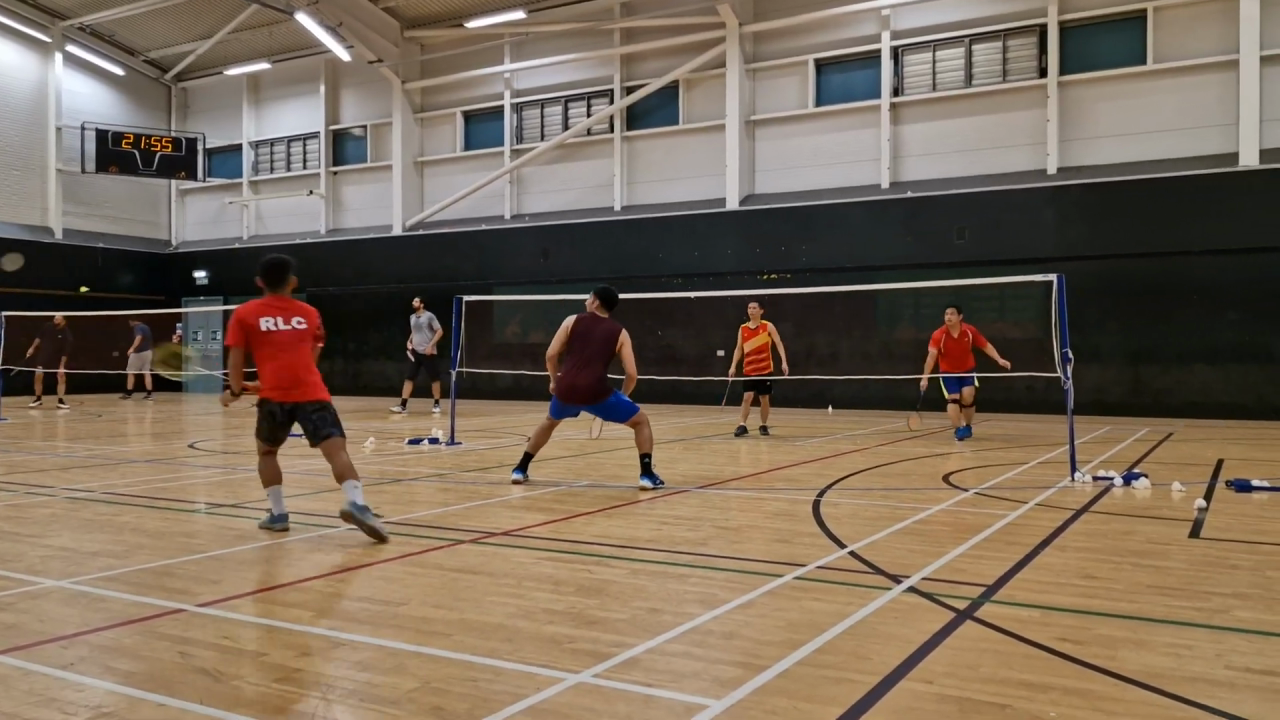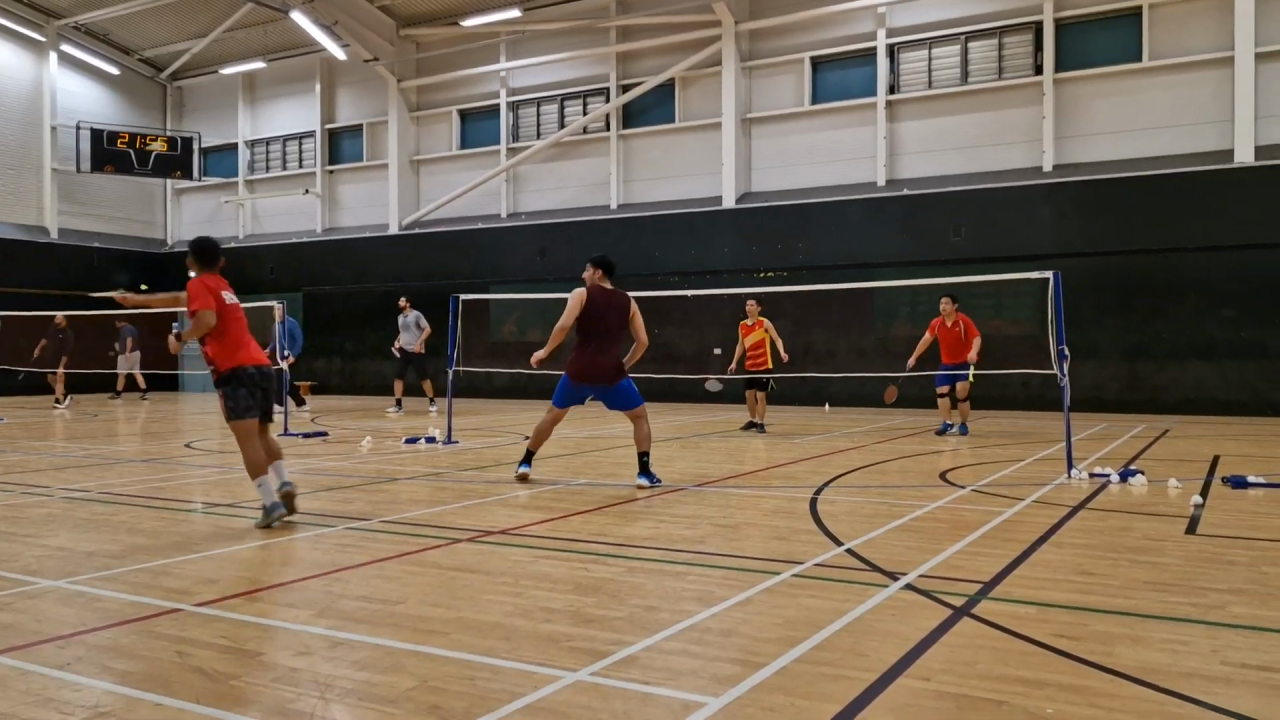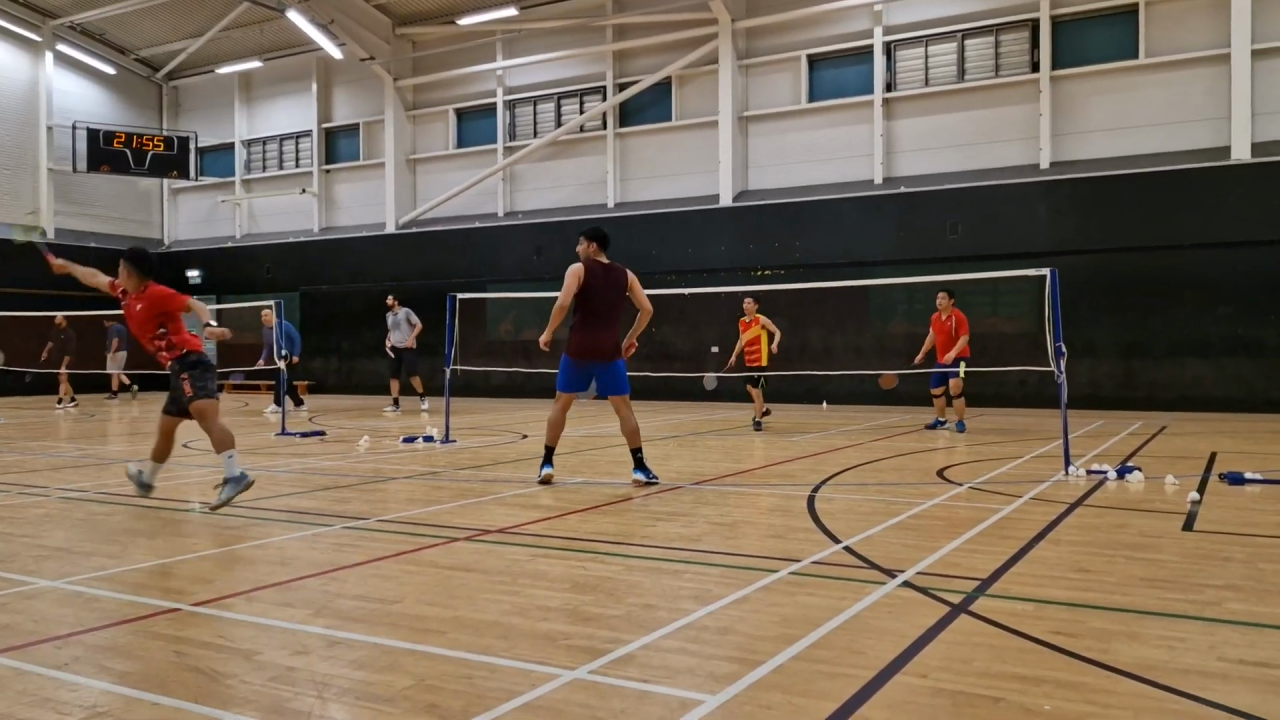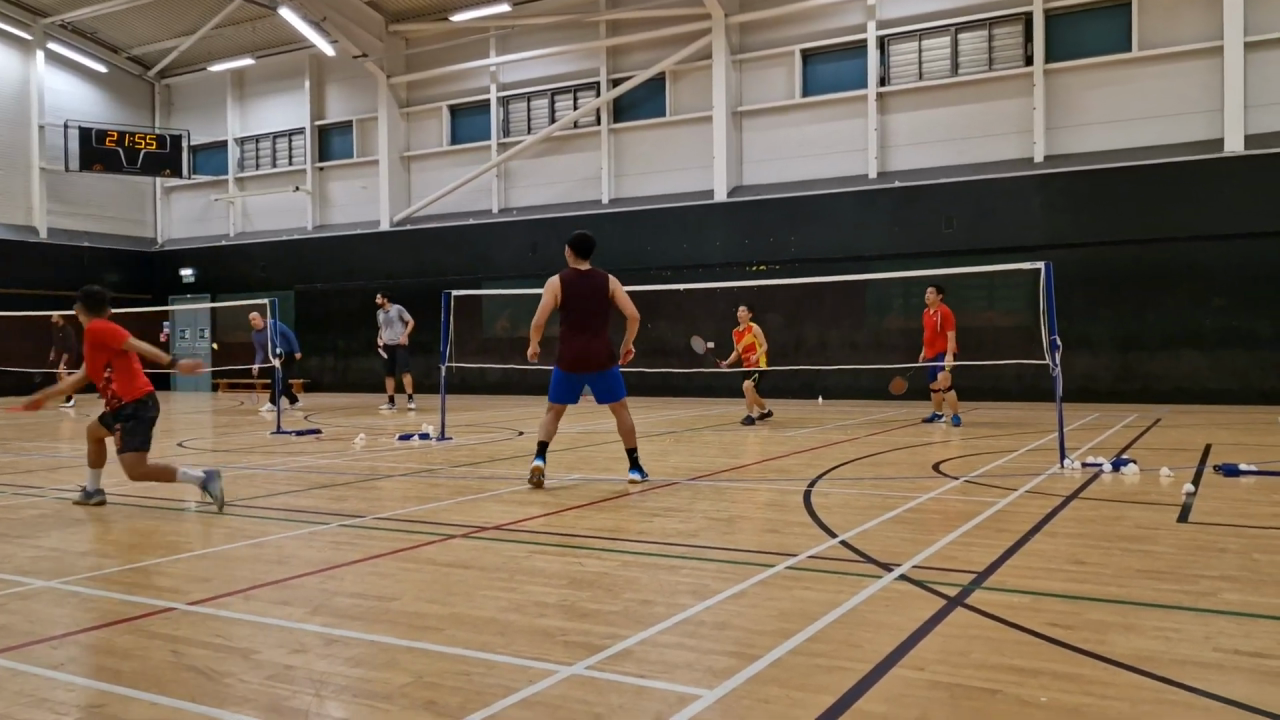
dt=0.2s
person 1, frame 1
left shoulder: (245, 313)
right shoulder: (309, 313)
left elbow: (235, 363)
left wrist: (233, 390)
left hip: (276, 399)
right hip: (314, 395)
left knee: (265, 452)
right knee: (337, 454)
left ankle: (278, 514)
right ankle: (356, 506)
person 1, frame 2
left shoulder: (199, 285)
right shoulder: (218, 284)
left elbow: (206, 320)
right elbow: (179, 299)
left wrist: (180, 338)
right wrist: (138, 301)
left hip: (236, 370)
right hip: (260, 366)
left knee: (247, 440)
right knee: (261, 435)
left ankle: (271, 505)
right ankle: (284, 485)
person 1, frame 3
left shoulder: (156, 294)
right shoulder: (126, 294)
left elbow: (195, 305)
right elbow: (96, 278)
left wrist: (208, 326)
right wrist: (66, 266)
left hip: (190, 363)
right hip: (181, 368)
left knee: (209, 418)
right knee: (166, 428)
left ankle: (235, 477)
right ankle: (146, 478)
person 1, frame 4
left shoulder: (95, 329)
right shoulder: (110, 330)
left elbow: (137, 345)
right elbow: (84, 376)
left wrist: (173, 363)
right wrist: (47, 394)
left hip: (134, 405)
right hip: (129, 404)
left knee: (137, 470)
right knee: (93, 432)
left ankle: (204, 479)
right ankle: (92, 490)
person 2, frame 1
left shoulder: (573, 321)
right shoulder: (619, 332)
left elbow: (551, 354)
right elbow: (632, 374)
left wrist: (554, 379)
right wrist: (623, 394)
left hip: (566, 391)
right hip: (597, 393)
left knee: (549, 422)
right knee: (641, 422)
left ankle: (520, 469)
right ankle: (647, 474)
person 2, frame 2
left shoulder: (581, 294)
right shoulder: (627, 302)
left elbow: (564, 325)
right elbow: (643, 341)
left wrist: (544, 351)
right wrist: (626, 363)
left hip: (579, 372)
right hip: (612, 373)
left knee: (552, 415)
right knee: (640, 416)
left ankle: (525, 464)
right ankle: (644, 472)
person 2, frame 3
left shoulder: (577, 270)
right shoulder: (625, 275)
left elbow: (563, 304)
right elbow: (647, 309)
left wrist: (547, 334)
right wrist: (631, 338)
left hip: (577, 351)
right hip: (609, 352)
left knee: (561, 405)
right knee: (623, 409)
left ankle: (547, 463)
right ankle: (640, 468)
person 2, frame 4
left shoulder: (556, 282)
right shoulder: (607, 281)
left elbow: (537, 324)
right elbow: (633, 316)
left wrist: (533, 347)
right wrist: (628, 343)
left hip: (568, 362)
right hip: (603, 360)
left knee: (553, 413)
right knee: (621, 411)
left ankle: (539, 460)
right ankle: (635, 467)
